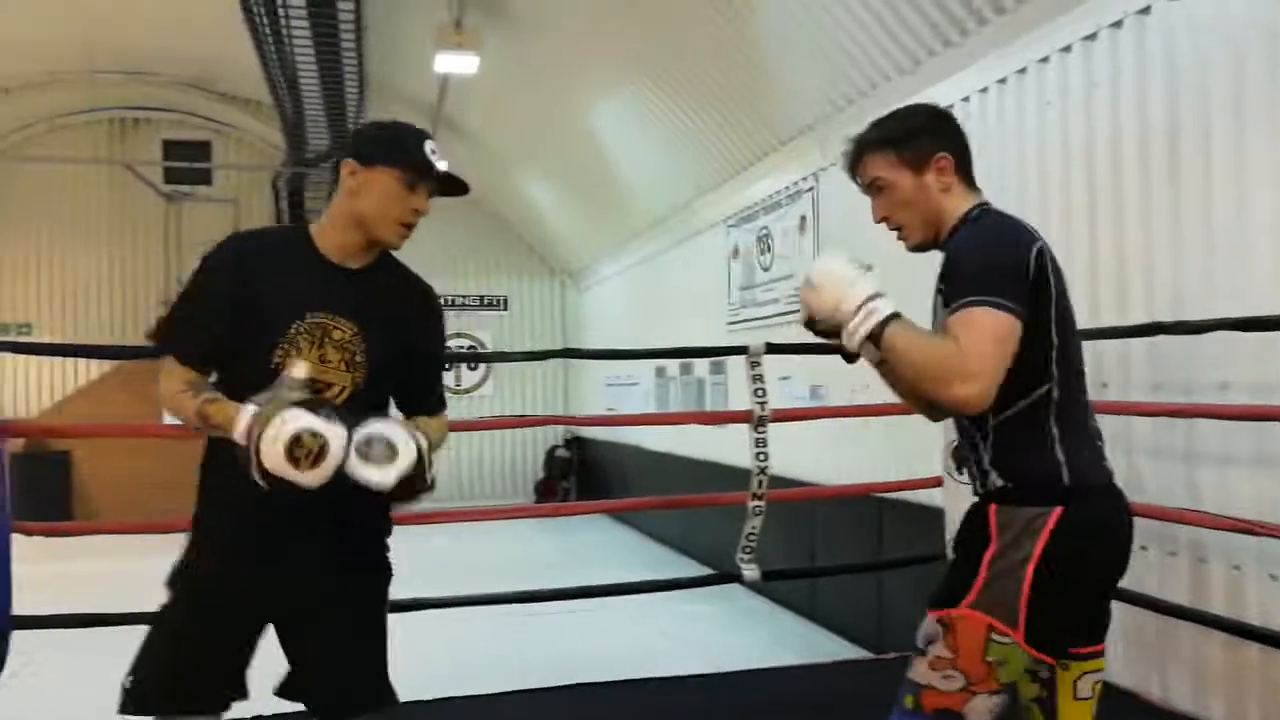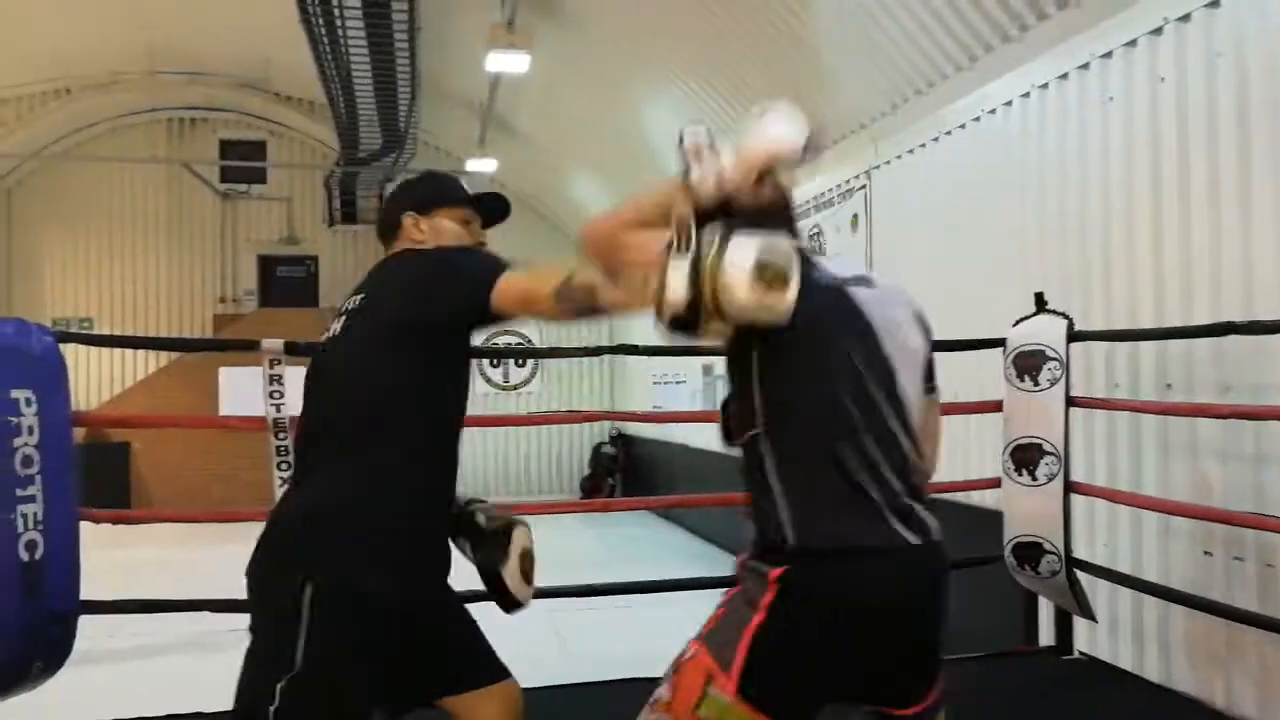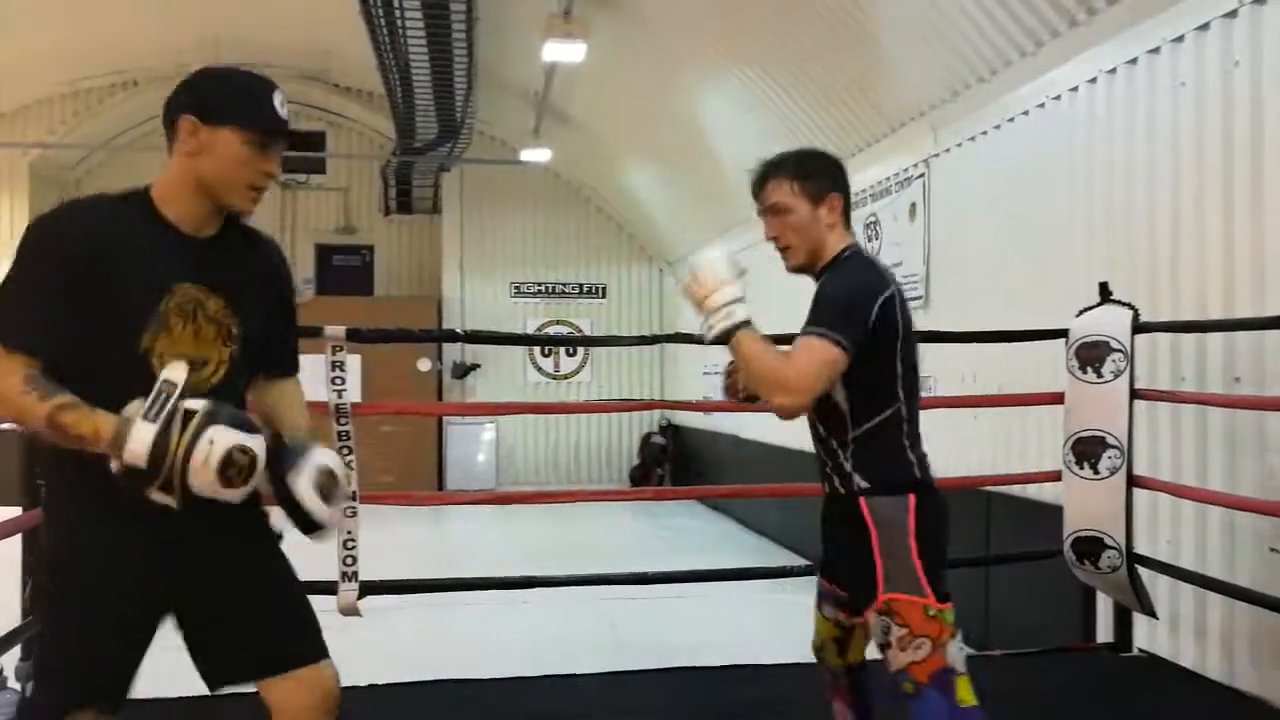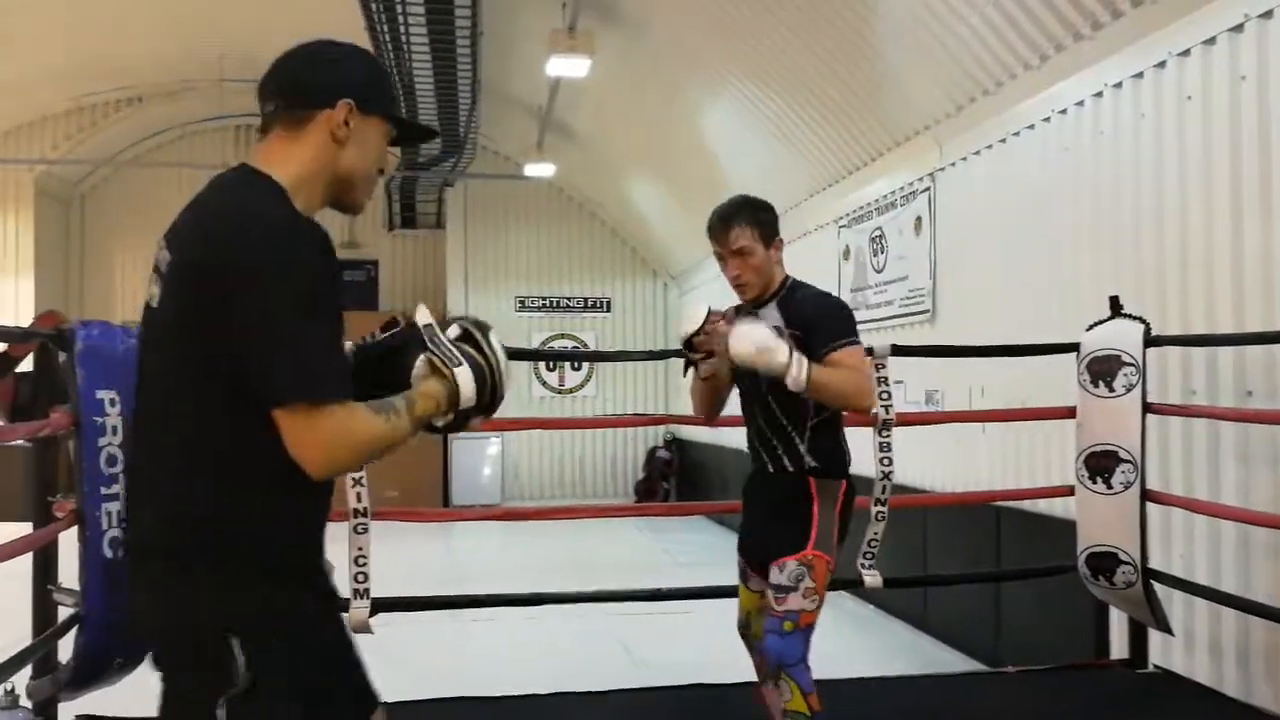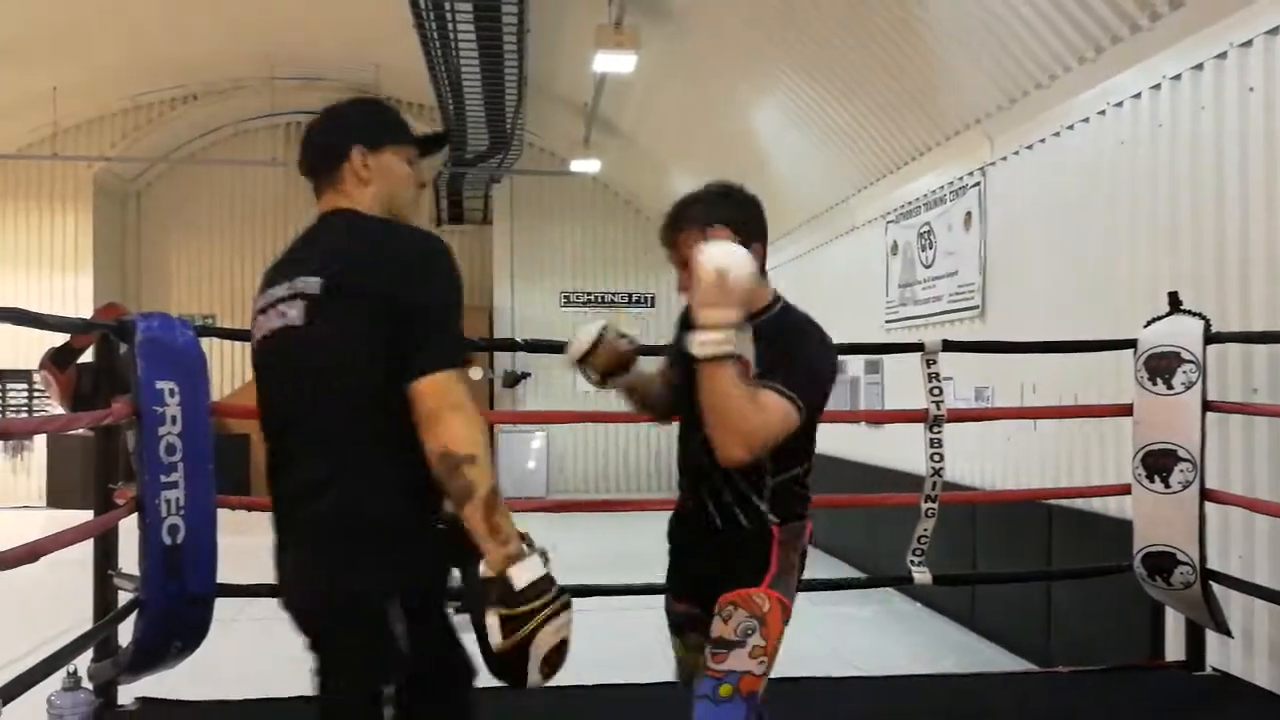
dt=1s
person 1, frame 1
left shoulder: (412, 302)
right shoulder: (247, 262)
left elbow: (426, 418)
right elbow: (177, 384)
left wrist: (412, 452)
right wrist: (245, 424)
left hip: (347, 547)
right hip: (233, 536)
person 1, frame 2
left shoulder: (382, 310)
right shoulder: (432, 271)
right elbow: (538, 290)
left wrist: (454, 515)
left hip: (390, 566)
right hip: (330, 569)
person 1, frame 3
left shoulder: (261, 263)
right shoulder: (81, 235)
left wrist: (296, 450)
right wrist: (124, 435)
left hip: (219, 515)
right hip: (104, 521)
person 1, frame 4
left shoulder: (233, 216)
right shoulder: (275, 237)
right elbow: (323, 444)
left wrist: (371, 372)
right wrist: (437, 393)
left hip: (264, 569)
right hip: (220, 582)
person 1, frame 5
left shoulder: (283, 281)
right shoulder: (404, 252)
right elbow: (444, 416)
right wrist: (509, 556)
left hip: (323, 550)
right hip: (373, 558)
person 2, frame 1
left shoulder: (988, 247)
right shoulder: (998, 249)
left elbow: (964, 384)
right elbow: (939, 398)
left wrist: (867, 317)
right wrist: (867, 329)
left hip: (1037, 523)
right hip: (1075, 519)
person 2, frame 2
left shoulder: (754, 275)
right shoulder: (894, 302)
left elbow: (600, 243)
left wrist: (711, 182)
left hip: (811, 584)
right hip: (912, 569)
person 2, frame 3
left shoulder: (853, 284)
right shoulder: (845, 287)
left elbow: (788, 393)
left wrist: (725, 310)
right wrist: (753, 387)
left hip: (892, 511)
right hip: (857, 508)
right knee: (834, 652)
person 2, frame 4
left shoulder: (819, 309)
right shoulder: (739, 317)
left elbow: (862, 394)
right elbow: (707, 409)
left wrist: (785, 362)
right wrist: (706, 355)
left hip: (815, 489)
right hip: (765, 489)
left knee: (787, 643)
right knee: (756, 630)
person 2, frame 5
left shoulder: (803, 344)
right shoulder: (692, 316)
left elbow: (736, 445)
right elbow: (665, 405)
left wrist: (717, 332)
right wrist: (616, 368)
left hip: (763, 540)
right hip: (695, 530)
right knee: (698, 675)
